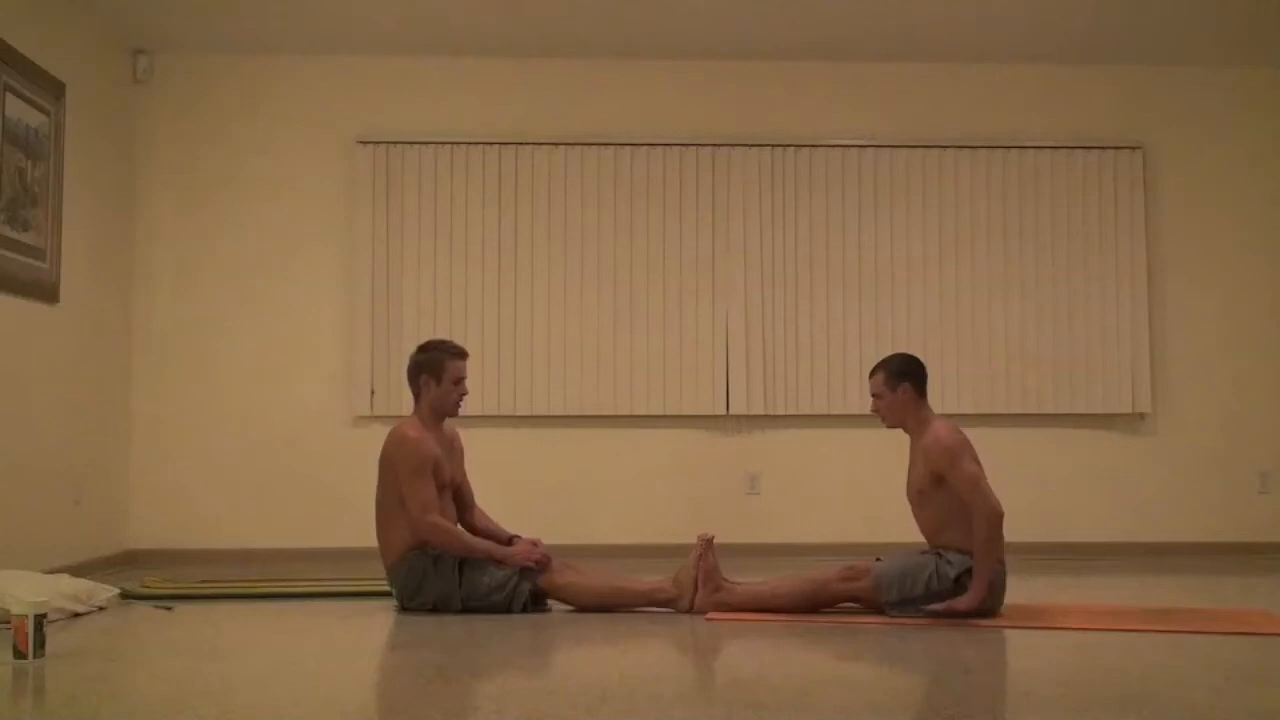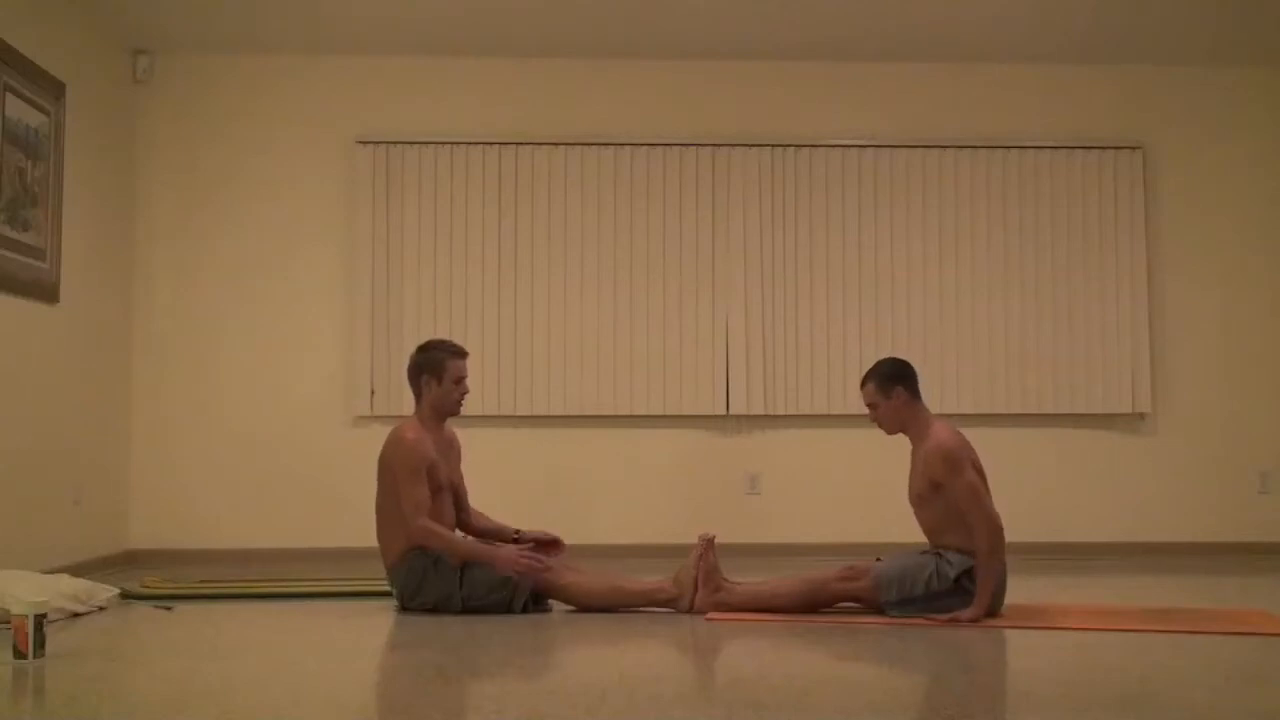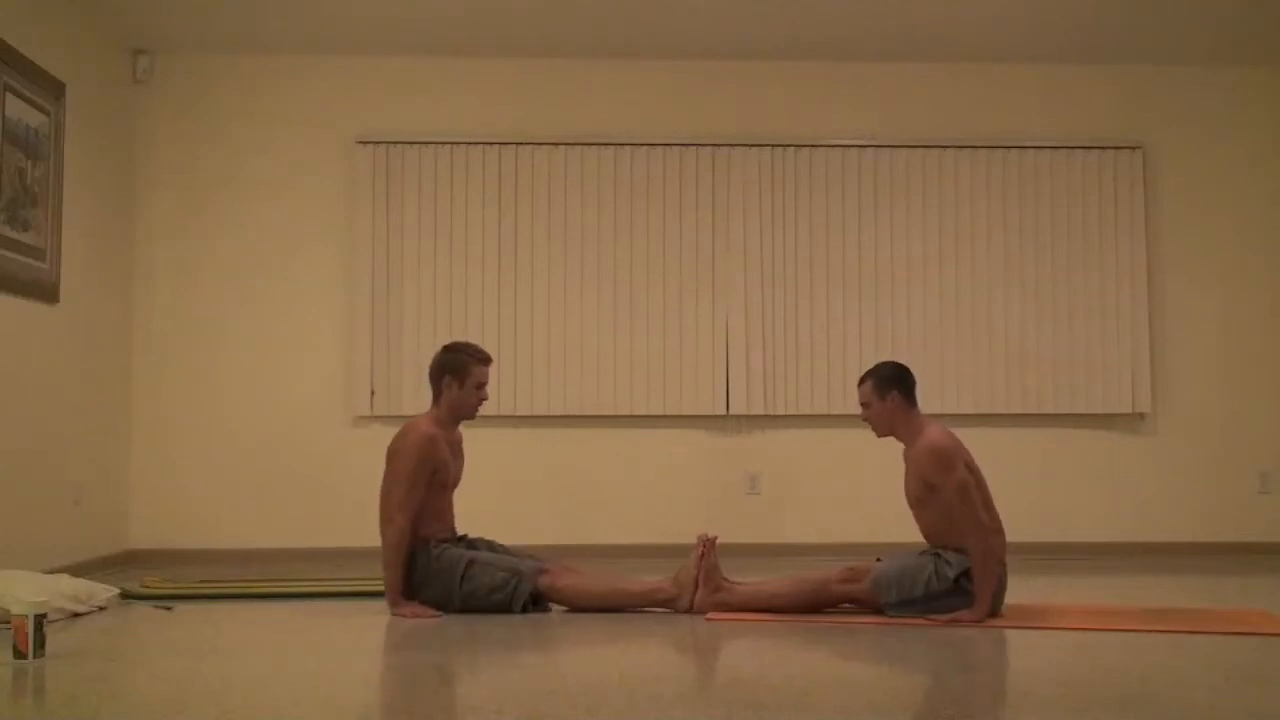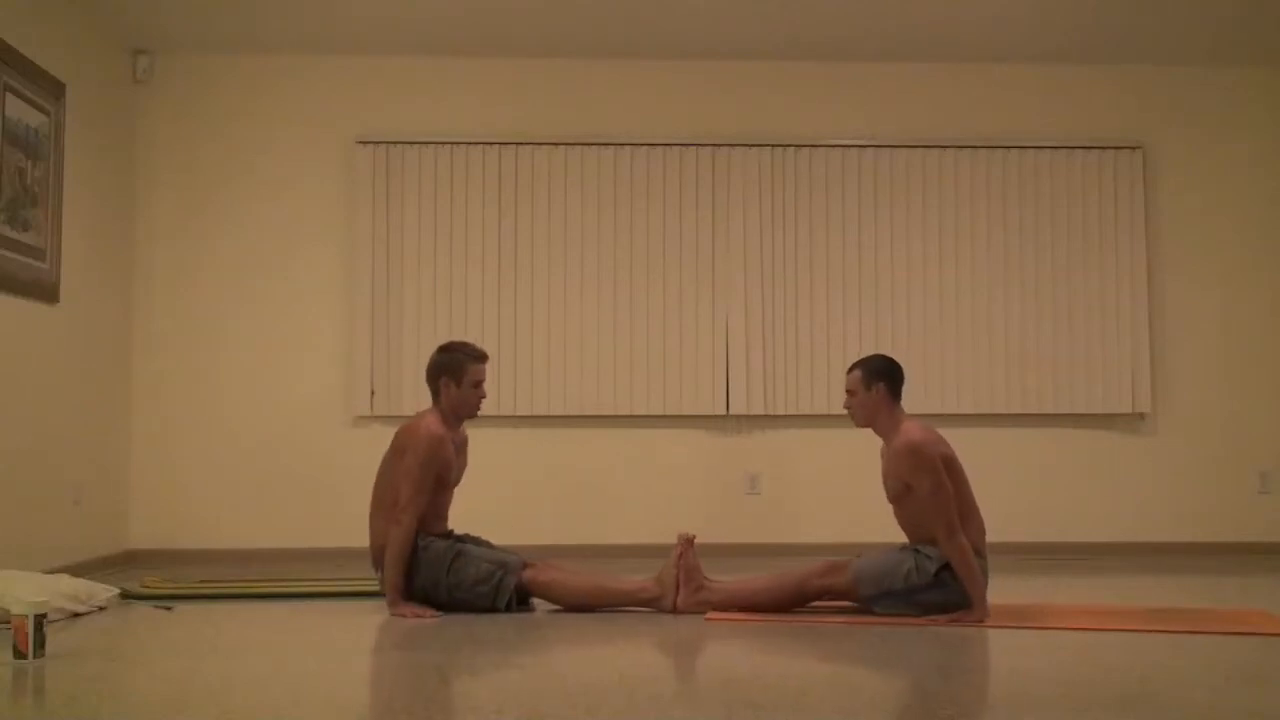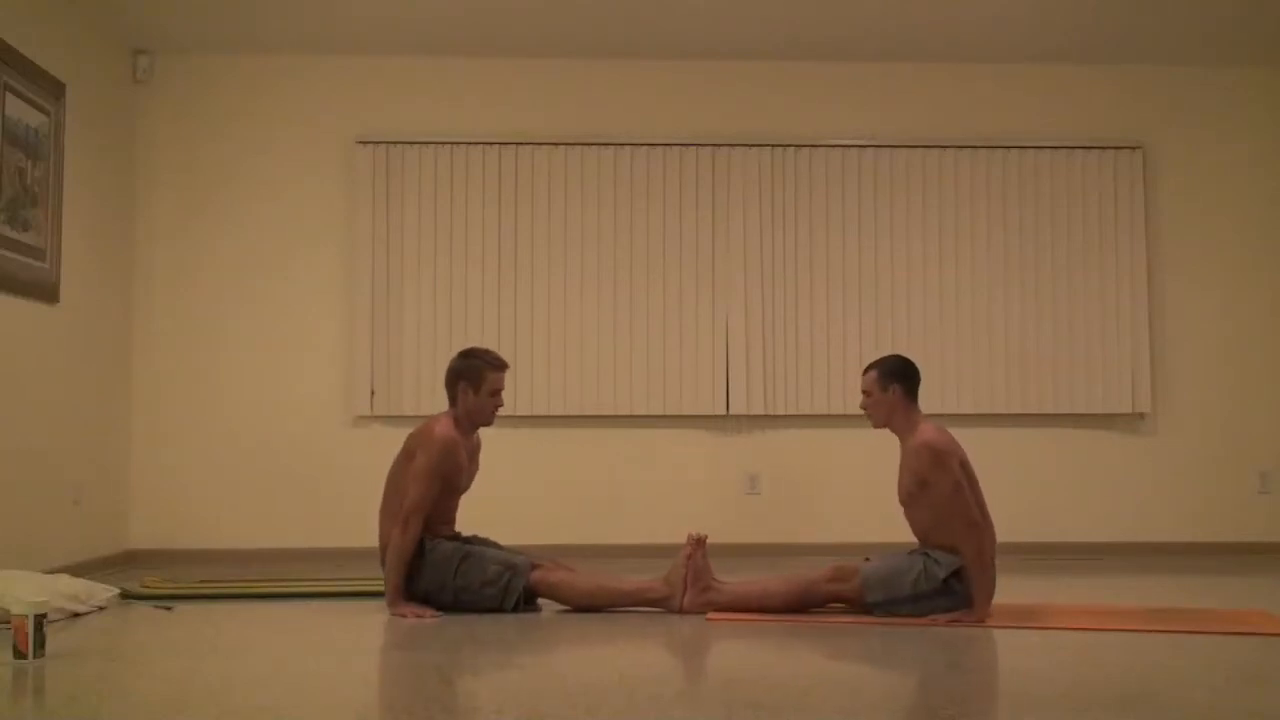
dt=0.7s
person 1, frame 1
left shoulder: (449, 437)
right shoulder: (411, 441)
left elbow: (469, 512)
right elbow: (428, 524)
left wrist: (512, 541)
right wrist: (504, 553)
left hip: (443, 559)
right hip: (421, 570)
left knee: (549, 566)
right knee: (544, 574)
left ankle: (668, 590)
right ankle: (672, 593)
person 1, frame 2
left shoulder: (447, 438)
right shoulder: (409, 443)
right elbow: (418, 527)
left wrist: (518, 536)
right wrist: (493, 557)
left hip: (445, 556)
right hip: (420, 571)
left knee: (552, 565)
right knee: (544, 574)
left ankle: (668, 590)
right ankle: (673, 593)
person 1, frame 3
left shoulder: (451, 436)
right shoulder: (423, 437)
right elbow: (397, 519)
right wrist: (397, 599)
left hip: (449, 549)
right hip: (425, 563)
left knee: (551, 569)
right knee: (544, 578)
left ankle: (668, 591)
right ankle: (670, 593)
person 1, frame 4
left shoulder: (457, 436)
right shoulder: (429, 435)
right elbow: (404, 517)
right wrist: (396, 599)
left hip: (435, 548)
right hip: (414, 560)
left knee: (536, 568)
right knee: (529, 574)
left ankle: (652, 590)
right ankle: (655, 593)
person 1, frame 5
left shoulder: (471, 441)
right shoulder: (441, 438)
right elbow: (408, 519)
right wrist: (395, 598)
left hip: (440, 550)
right hip: (419, 562)
left knee: (548, 567)
right knee: (537, 575)
left ankle: (659, 592)
right ankle: (662, 593)
person 2, frame 1
left shoulder: (939, 442)
right shoulder: (924, 441)
left elbow: (990, 510)
left wrist: (976, 593)
left hip: (963, 573)
right hip: (951, 566)
left knee: (849, 580)
right knee: (854, 576)
left ankle: (725, 596)
right ankle: (729, 592)
person 2, frame 2
left shoulder: (940, 447)
right shoulder: (926, 444)
left elbow: (989, 525)
left wrist: (980, 605)
left hip: (966, 577)
right hip: (952, 567)
left knee: (848, 581)
right knee: (850, 576)
left ankle: (726, 596)
right ankle: (729, 591)
person 2, frame 3
left shoulder: (932, 448)
right shoulder: (915, 449)
left elbow: (980, 528)
left wrist: (982, 606)
left hip: (965, 576)
right hip: (951, 565)
left knee: (847, 582)
right knee: (849, 576)
left ankle: (725, 596)
right ankle: (730, 591)
person 2, frame 4
left shoulder: (910, 446)
right shoulder: (894, 446)
left elbow: (949, 531)
left wrist: (978, 606)
left hip: (947, 572)
right hip: (934, 563)
left knee: (826, 577)
right knee: (827, 574)
left ankle: (705, 596)
right ankle: (709, 592)
person 2, frame 5
left shoulder: (926, 445)
right shoulder: (915, 442)
left elbow: (971, 526)
left wrist: (979, 606)
left hip: (954, 576)
right hip: (940, 566)
left knee: (835, 581)
right knee: (837, 577)
left ankle: (712, 596)
right ankle: (717, 592)
